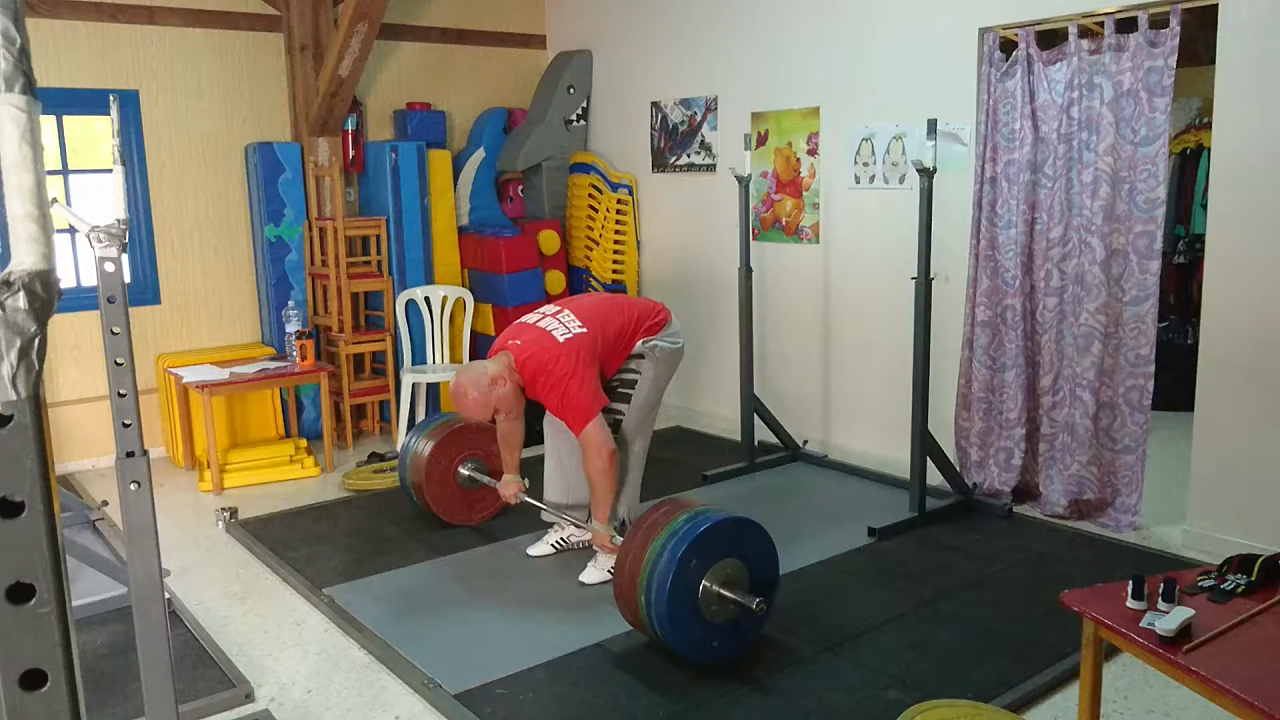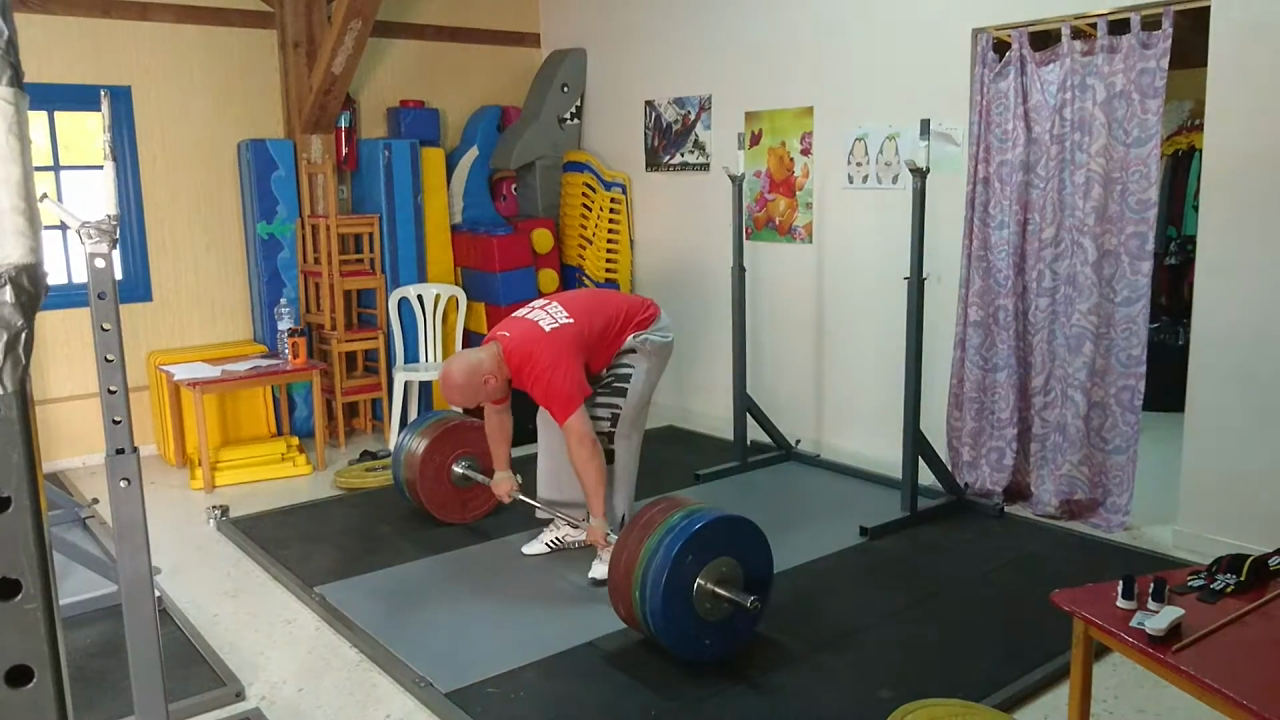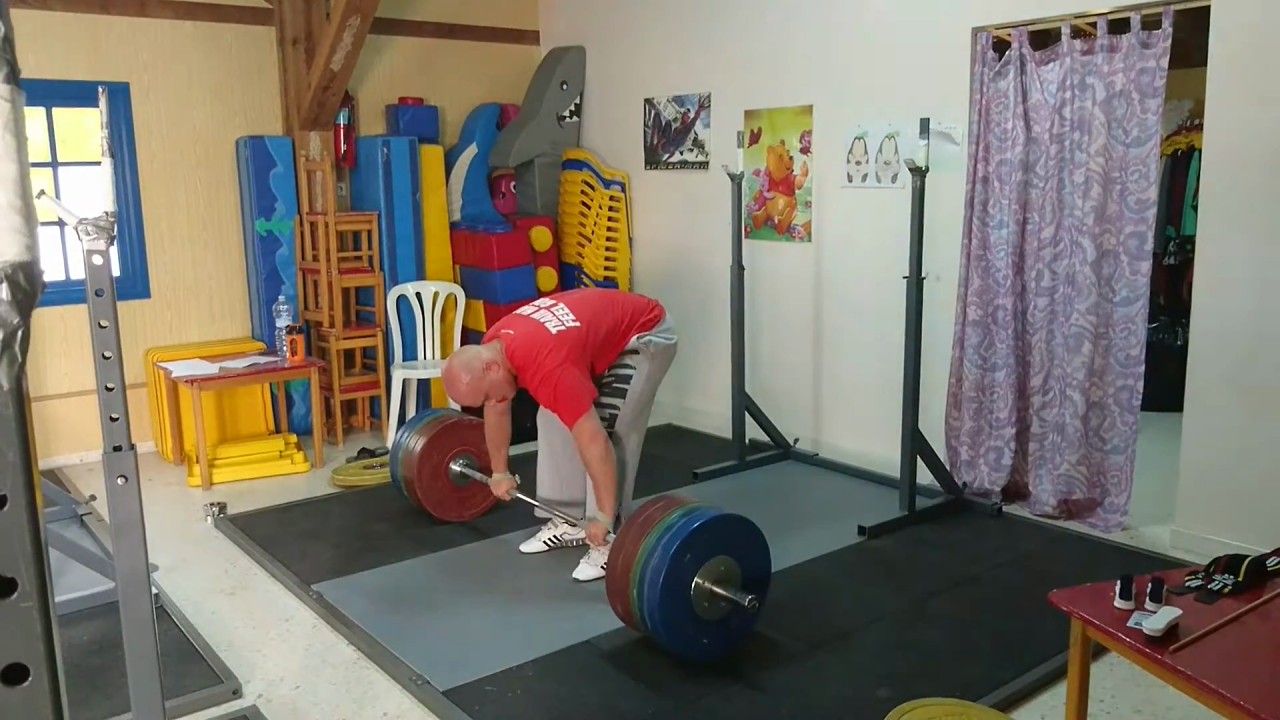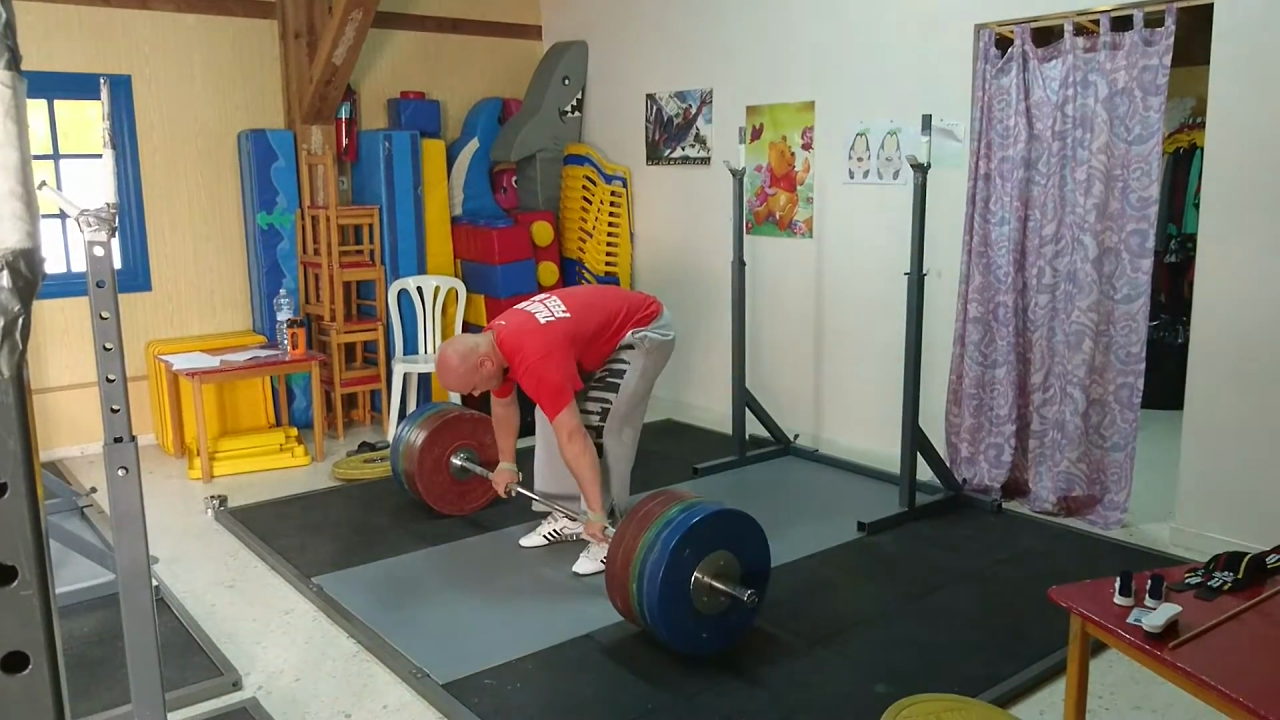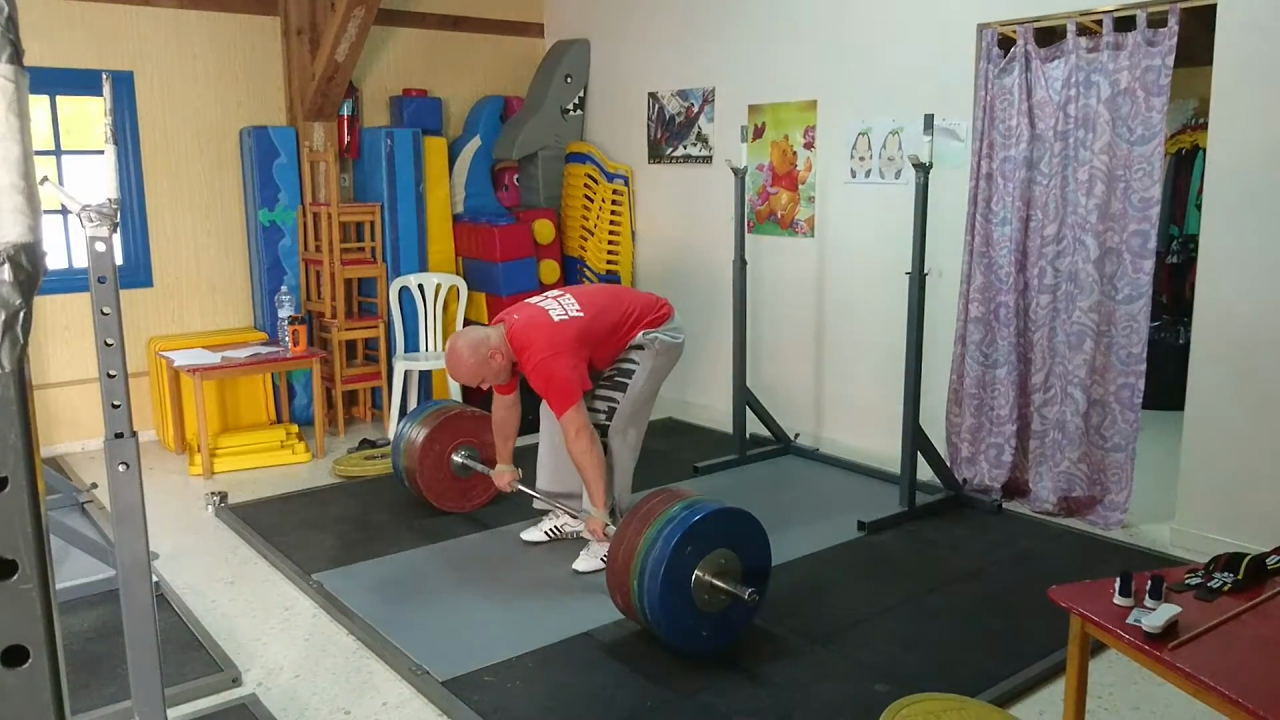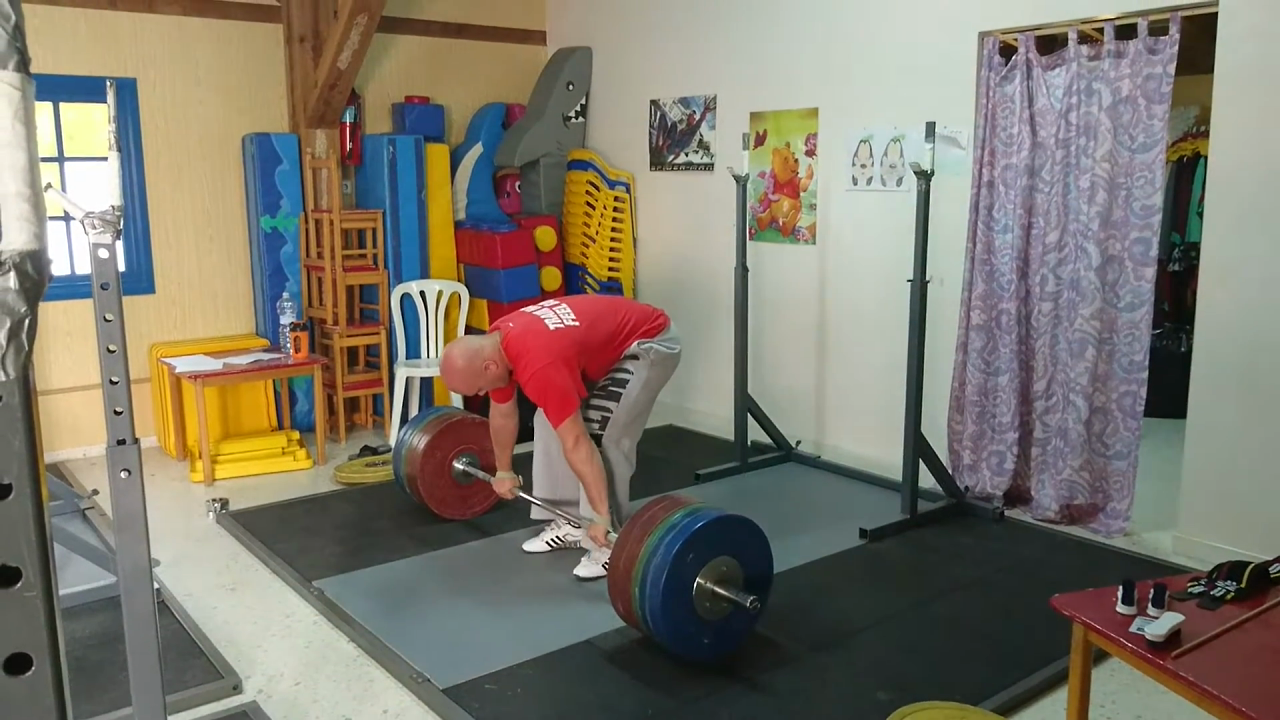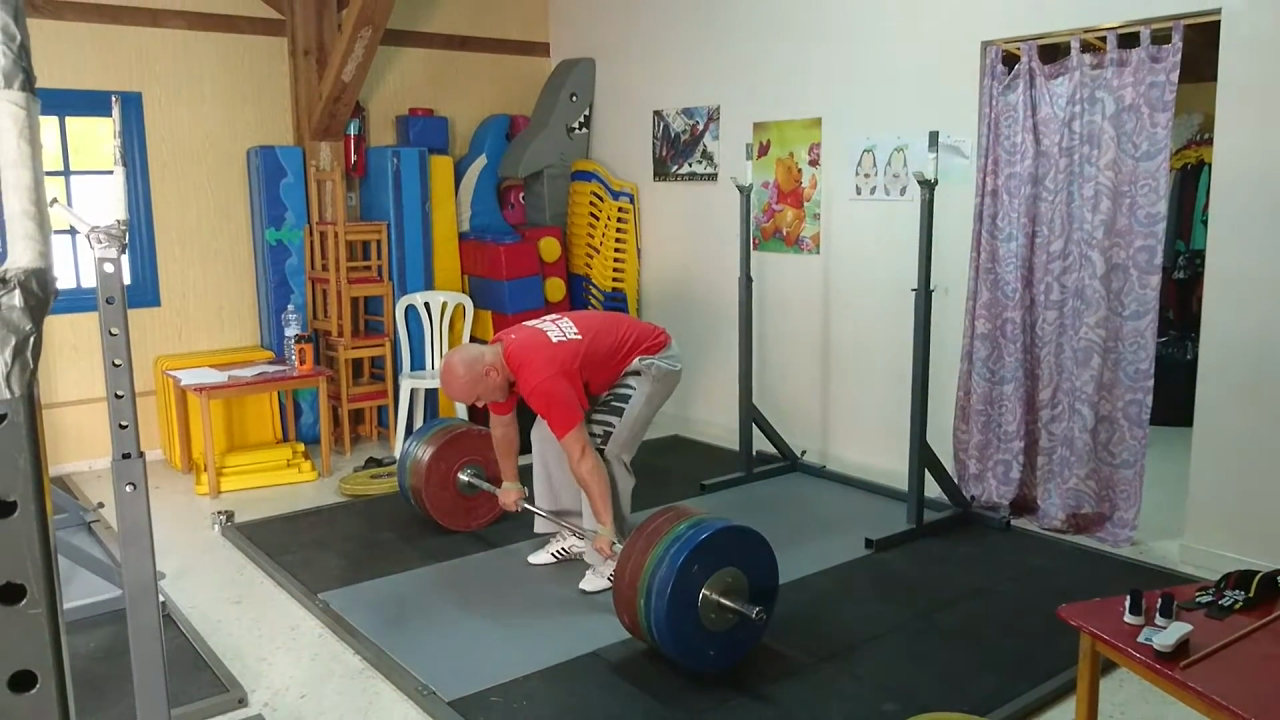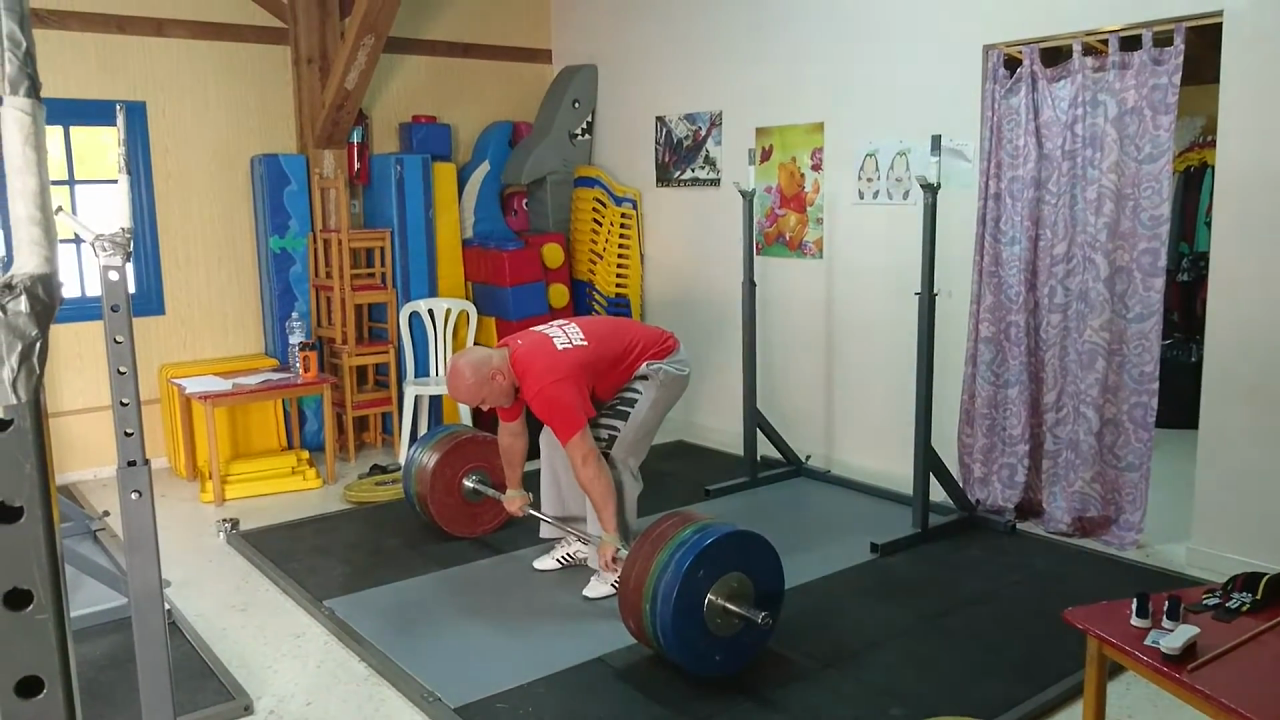
dt=0.7s
person 1, frame 1
left shoulder: (556, 376)
right shoulder: (499, 359)
left elbow: (602, 451)
right elbow: (511, 418)
left wrist: (601, 525)
right wrist: (511, 474)
left hip: (652, 338)
right hip: (609, 330)
left knee: (614, 433)
right knee: (561, 424)
left ankle: (617, 538)
right ankle: (573, 524)
person 1, frame 2
left shoulder: (544, 367)
right shoulder: (489, 354)
left elbow: (583, 441)
right elbow: (497, 413)
left wrist: (597, 519)
right wrist: (501, 472)
left hip: (642, 332)
right hip: (600, 330)
left knee: (605, 430)
right knee: (553, 421)
left ankle: (612, 540)
right ankle: (570, 522)
person 1, frame 3
left shoulder: (547, 368)
right shoulder: (491, 349)
left elbow: (594, 441)
right elbow: (497, 413)
left wrist: (604, 517)
right wrist: (500, 472)
left hip: (646, 335)
right hip: (603, 327)
left knee: (608, 428)
right knee: (554, 419)
left ankle: (610, 540)
right ankle: (569, 522)
person 1, frame 4
left shoulder: (536, 360)
right shoulder: (491, 343)
left elbow: (573, 437)
right elbow: (504, 404)
left wrist: (596, 514)
right wrist: (507, 464)
left hip: (644, 330)
right hip: (604, 327)
left knee: (601, 426)
right knee: (553, 415)
left ankle: (608, 534)
right ankle: (568, 516)
person 1, frame 5
left shoulder: (544, 358)
right shoulder: (497, 336)
left elbow: (581, 435)
right elbow: (505, 404)
left wrist: (599, 511)
right wrist: (504, 464)
left hip: (654, 333)
right hip: (611, 326)
left knee: (604, 426)
right knee: (558, 412)
left ankle: (609, 531)
right ankle: (567, 513)
person 1, frame 6
left shoulder: (539, 366)
right shoulder: (493, 344)
left elbow: (577, 443)
right elbow: (503, 414)
left wrist: (601, 517)
right wrist: (504, 471)
left hip: (650, 343)
right hip: (609, 339)
left knee: (600, 434)
right knee: (550, 422)
left ankle: (609, 543)
right ankle: (570, 523)
person 1, frame 7
left shoulder: (541, 378)
right shoulder: (495, 356)
left elbow: (582, 453)
right elbow: (503, 425)
left wrist: (606, 528)
right wrist: (510, 482)
left hip: (652, 360)
right hip: (609, 355)
left knee: (602, 447)
right knee: (547, 435)
left ankle: (613, 556)
right ankle: (575, 535)
person 1, frame 8
left shoulder: (546, 384)
right shoulder: (503, 361)
left elbow: (587, 460)
right elbow: (511, 432)
left wrist: (609, 536)
right wrist: (514, 489)
left hip: (659, 365)
right hip: (618, 360)
left knee: (608, 452)
right knee: (556, 440)
left ankle: (619, 564)
right ankle: (579, 540)
